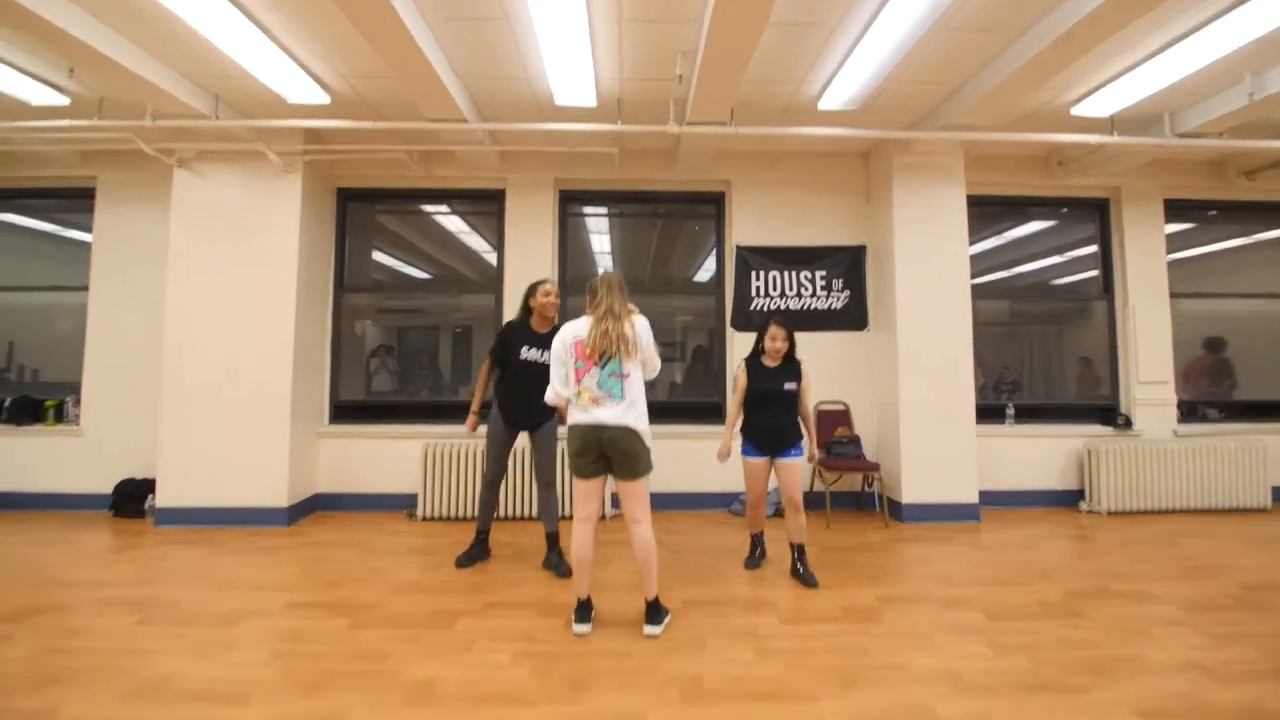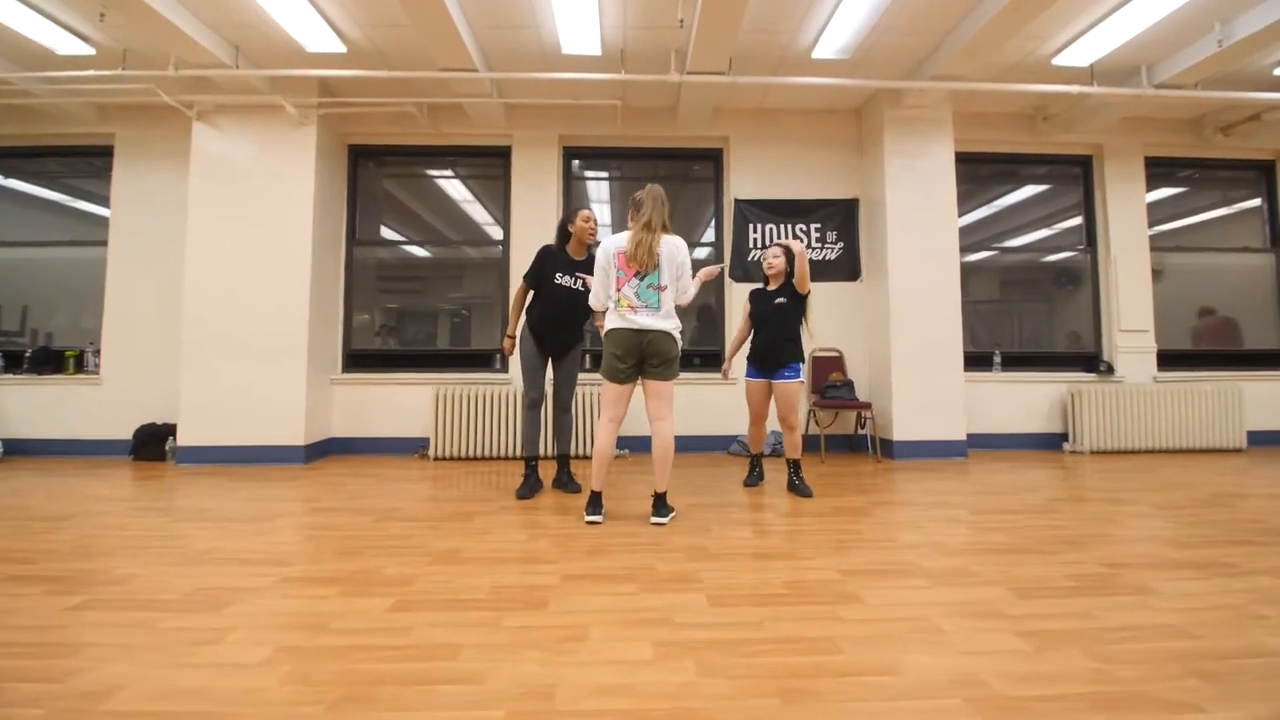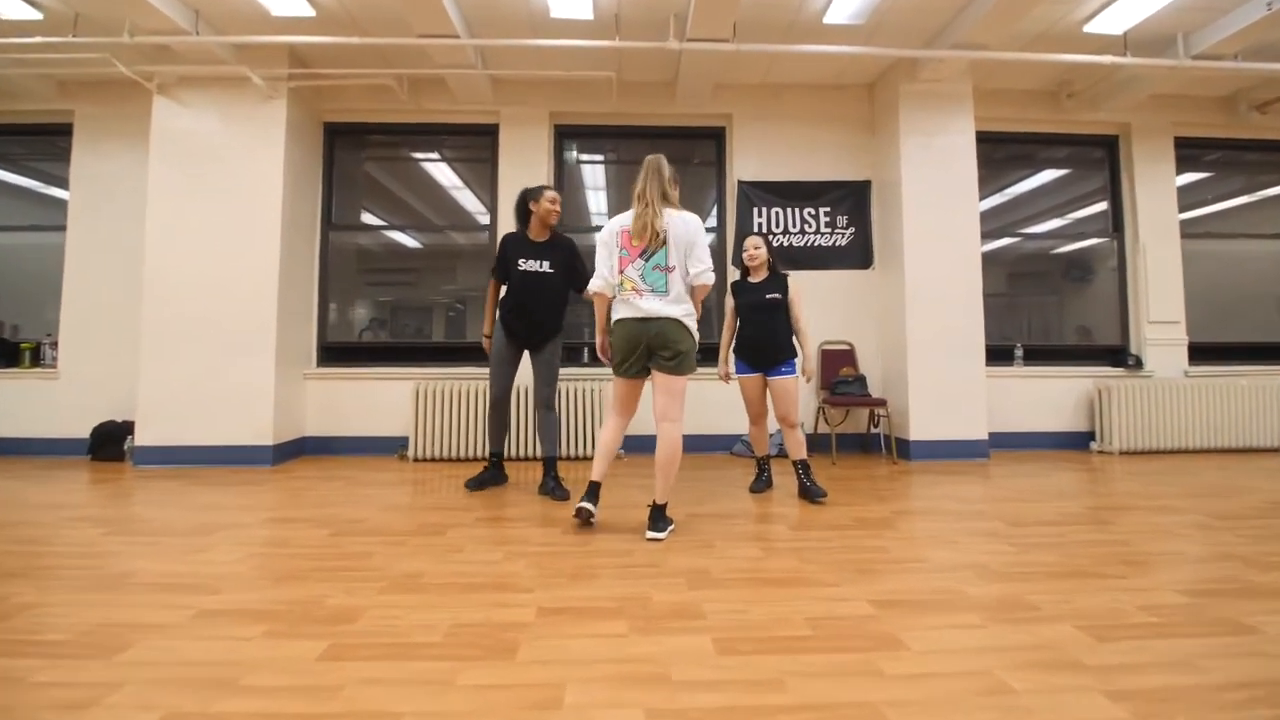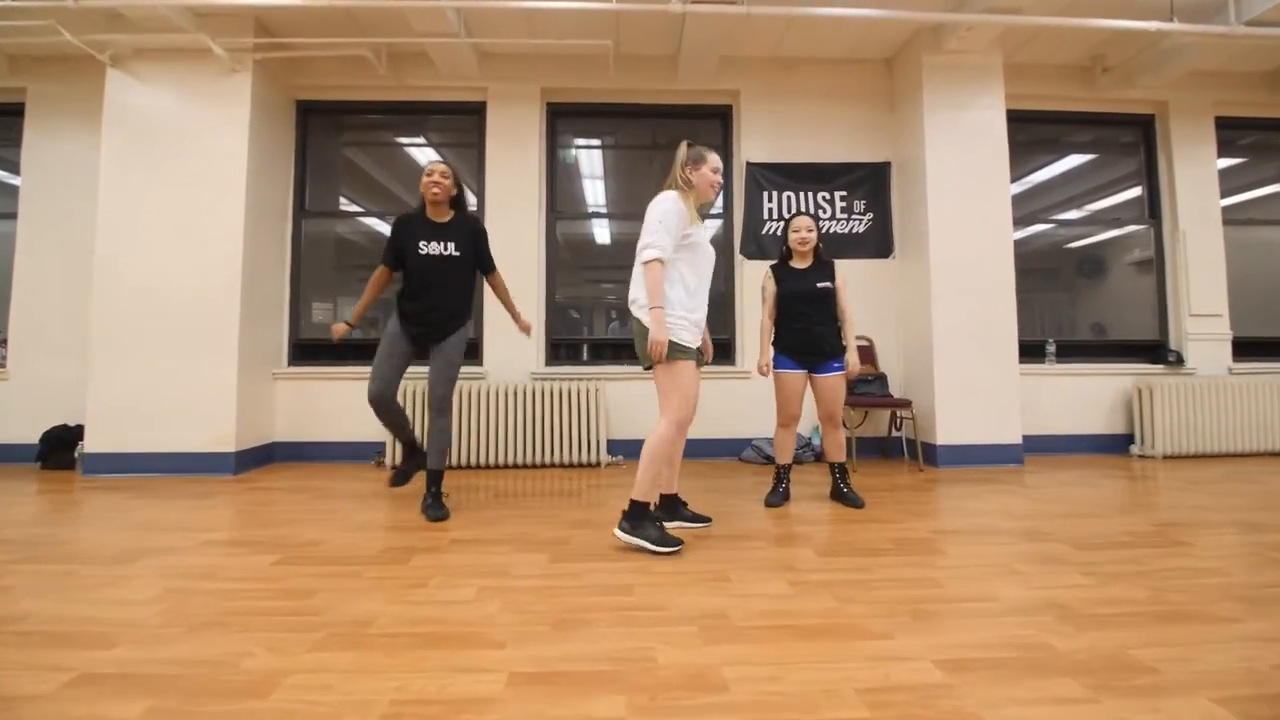
dt=1s
person 1, frame 1
left shoulder: (568, 332)
right shoulder: (637, 326)
left elbow: (557, 394)
right elbow: (652, 370)
left hip: (584, 431)
right hip: (627, 430)
left knee: (585, 519)
right knee: (639, 519)
left ankle: (582, 609)
right ankle: (653, 609)
person 1, frame 2
left shoulder: (610, 245)
right shoulder: (675, 246)
left elbow: (598, 303)
right elbow: (683, 298)
left wrist: (596, 287)
right wrist: (701, 277)
left hip: (621, 336)
right hip: (661, 337)
left knee: (610, 419)
right knee: (661, 419)
left ankle: (595, 501)
right ankle: (660, 503)
person 1, frame 3
left shoulder: (616, 225)
right shoulder: (688, 222)
left elbow: (601, 286)
right elbow: (703, 279)
left wrist: (602, 332)
right wrist: (693, 306)
left hip: (628, 325)
right hip: (673, 325)
left knee: (619, 413)
right knee: (668, 420)
left ankle: (591, 494)
right ankle: (658, 515)
person 1, frame 4
left shoulder: (695, 221)
right shoulder: (670, 204)
right elbow: (653, 258)
left wrist: (705, 335)
right wrist: (657, 318)
left hip: (688, 328)
right hip: (663, 325)
left knee: (681, 418)
right knee: (674, 416)
left ankle: (668, 504)
right ankle: (636, 516)
person 2, frame 1
right shoulder: (513, 330)
right elbow: (489, 368)
right wrist: (475, 410)
left hip: (544, 416)
right hip: (505, 412)
left knee: (547, 480)
right knee: (492, 477)
left ankle: (554, 551)
right ankle: (481, 542)
person 2, frame 2
left shoulder: (595, 266)
right shoulder: (548, 255)
right elbow: (523, 291)
right wrist: (510, 333)
left hip: (570, 343)
right hip: (535, 337)
left knee: (564, 404)
right knee: (533, 400)
left ankle: (563, 471)
right ankle: (531, 473)
person 2, frame 3
left shoulder: (565, 247)
right shoulder: (510, 242)
left elbow: (584, 286)
right elbow: (495, 286)
right wrist: (487, 331)
left hip: (546, 335)
right hip: (508, 330)
left knee: (545, 401)
right knee: (498, 397)
left ankle: (550, 475)
right ankle: (495, 466)
person 2, frame 4
left shoulder: (470, 228)
right shoulder: (406, 225)
left elbow: (491, 275)
right elbow: (383, 274)
left wrist: (517, 316)
right wrist: (351, 320)
left hip: (451, 328)
right hip: (405, 324)
left knee: (439, 404)
right knee: (379, 395)
left ankle: (434, 491)
right ankle: (413, 450)
person 3, frame 1
left shoulder: (797, 369)
right shoulder: (747, 367)
left elbow: (805, 408)
right elbow: (736, 404)
left wrist: (812, 441)
right wrist: (727, 439)
left hip: (790, 444)
right hip: (755, 443)
left knee: (794, 502)
right knee: (755, 501)
left ankle: (800, 561)
right ankle: (757, 546)
person 3, frame 2
left shoulder: (796, 289)
right shoulder: (755, 295)
left elbow: (801, 252)
right elbow: (744, 331)
left wrist: (789, 245)
right wrist: (728, 359)
left hip: (787, 364)
right hip: (757, 364)
left knee: (789, 422)
right knee: (756, 419)
left ankle: (795, 475)
right ankle: (755, 467)
person 3, frame 3
left shoulder: (783, 282)
right shoulder: (736, 288)
left elbow: (797, 322)
right elbow: (729, 326)
left wrist: (807, 356)
right wrist: (722, 360)
left hip: (782, 360)
right hip: (747, 361)
left knee: (789, 420)
right knee: (756, 418)
left ankle: (805, 479)
right ankle: (763, 471)
person 3, frame 4
left shoulder: (830, 270)
right shoulder: (776, 273)
left elbow: (844, 313)
right elbow: (767, 316)
left wrist: (852, 349)
right wrist: (764, 351)
left hip: (829, 354)
right hip: (789, 355)
left knee: (832, 420)
right knee: (787, 419)
left ankle: (840, 483)
right ankle: (781, 482)
